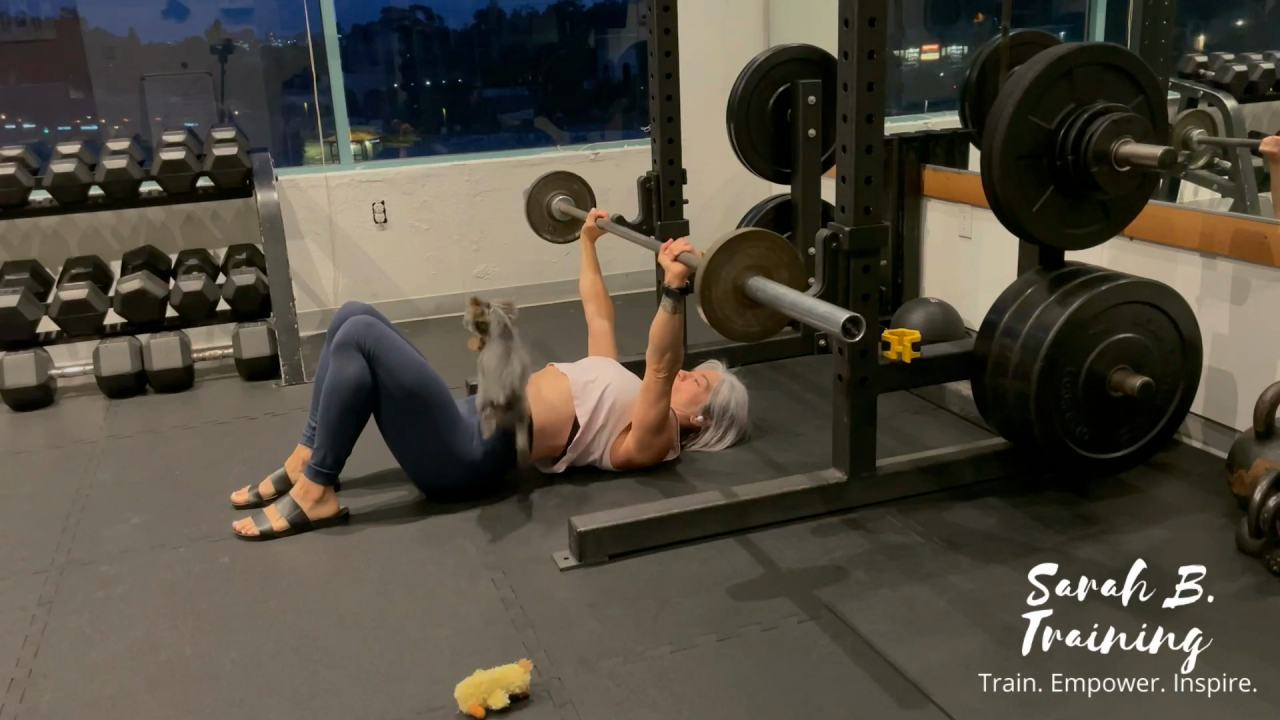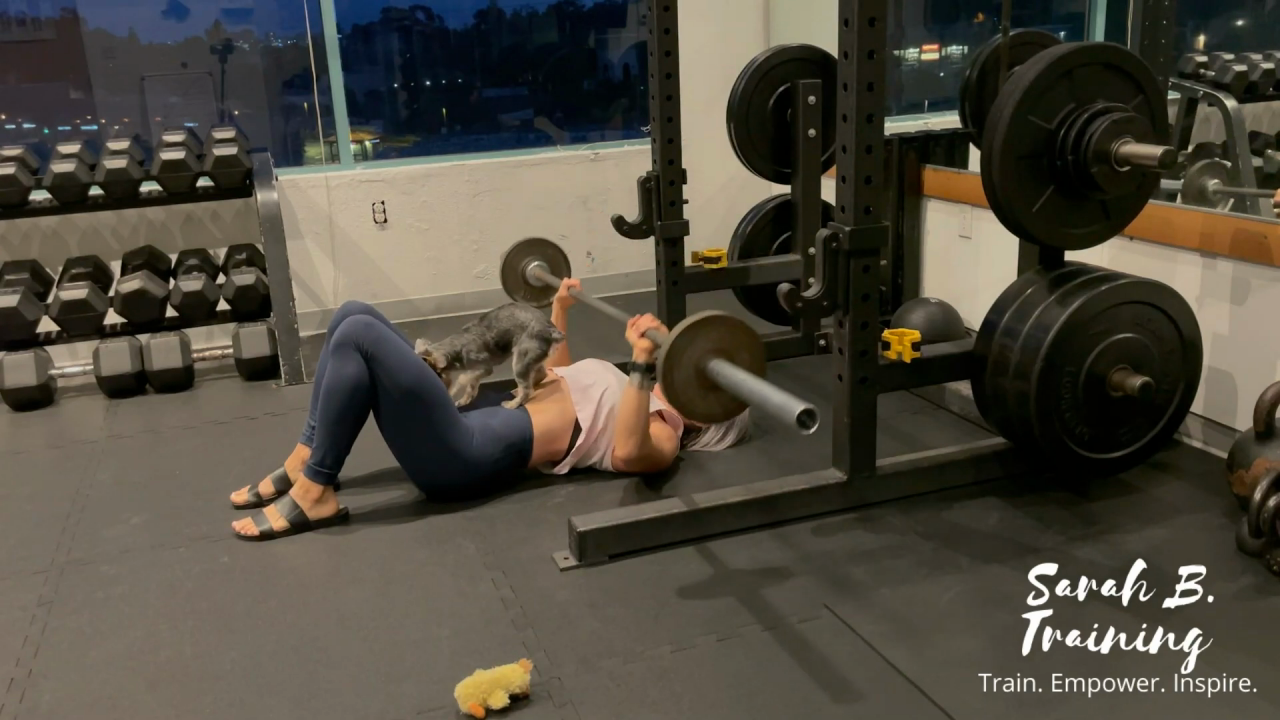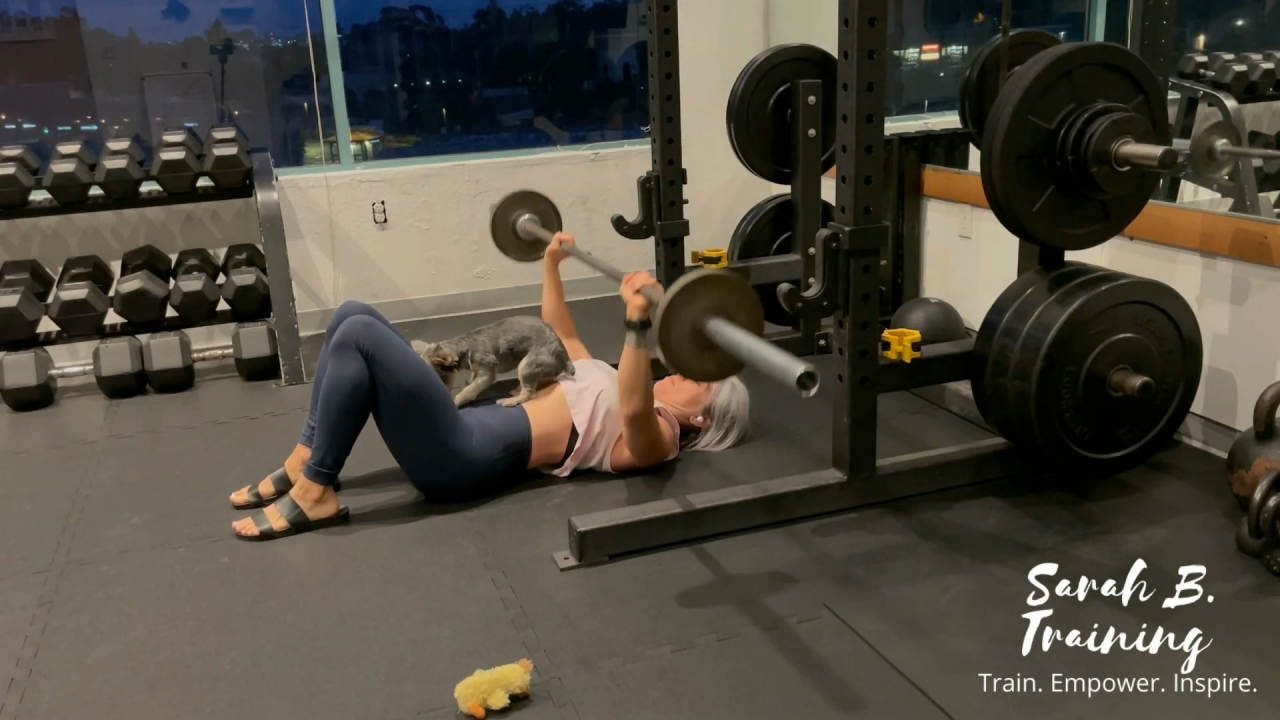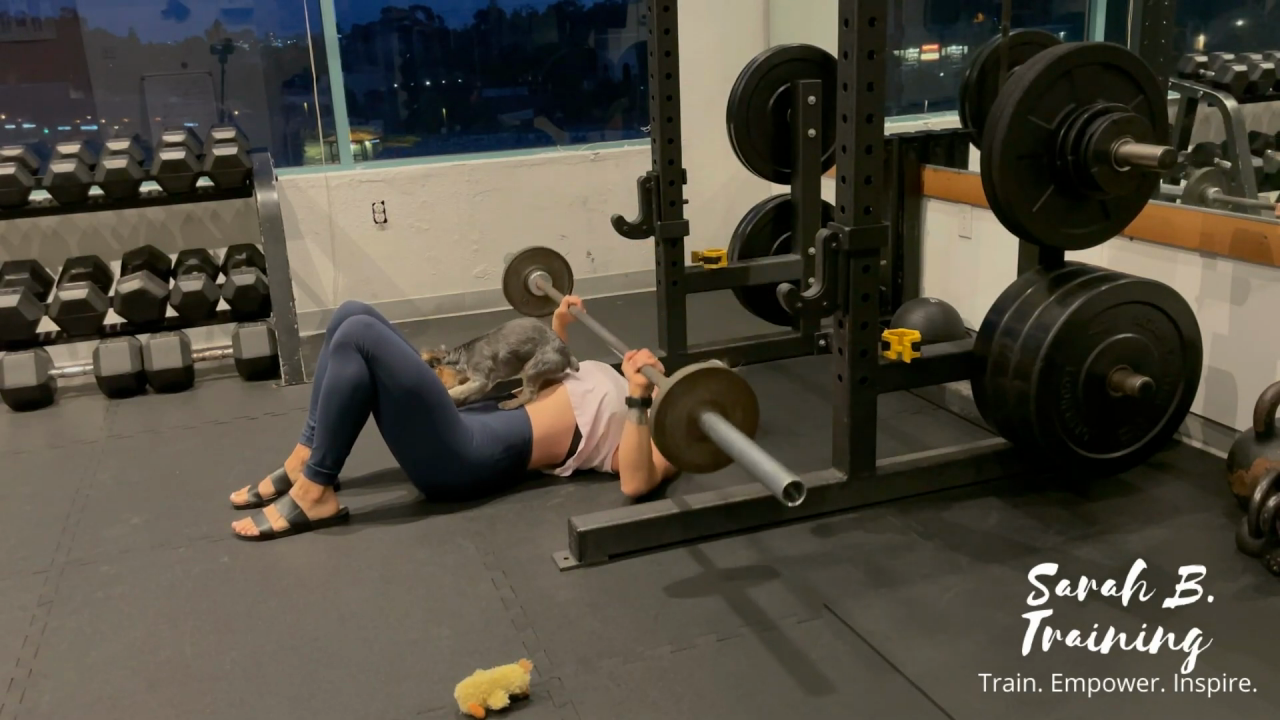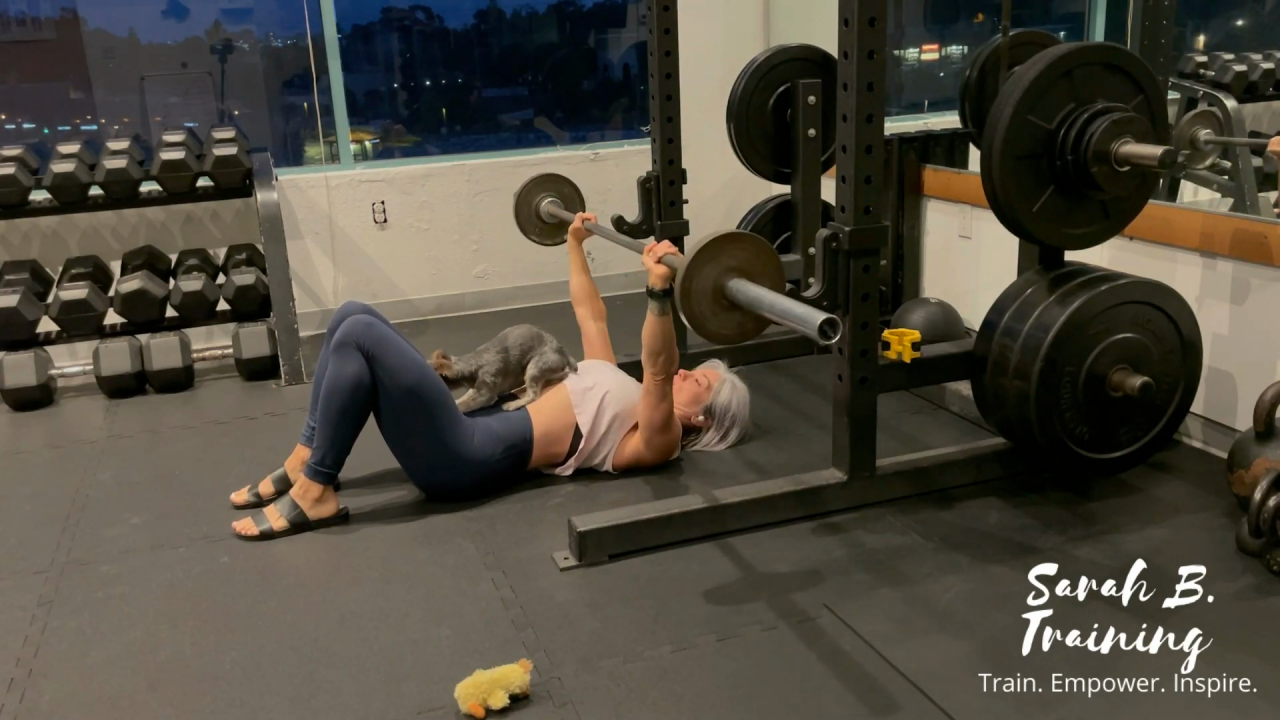
dt=1s
person 1, frame 1
left shoulder: (651, 439)
right shoulder: (620, 388)
left elbow: (662, 369)
right elbow: (599, 315)
left wrist: (675, 287)
right wrist: (588, 242)
left hip: (465, 454)
right hip: (466, 422)
left knee: (360, 335)
right knee: (353, 316)
left ankle: (315, 494)
right ankle: (304, 462)
person 1, frame 2
left shoulder: (659, 441)
right shoulder: (627, 399)
left elbow: (629, 449)
right elbow: (555, 369)
left wrist: (644, 362)
right wrist: (560, 306)
left hip: (466, 457)
right hip: (468, 420)
left knee: (359, 333)
right knee: (354, 313)
left ankle: (314, 494)
right ankle: (302, 464)
person 1, frame 3
left shoulder: (656, 437)
right shoulder: (620, 388)
left elbow: (633, 409)
right elbow: (556, 330)
left wrist: (639, 321)
right wrist: (551, 265)
left hip: (467, 457)
right hip: (469, 424)
left knee: (358, 334)
right knee: (353, 314)
left ankle: (315, 494)
right ankle: (302, 464)
person 1, frame 4
left shoulder: (659, 444)
right shoulder: (623, 404)
left elbow: (636, 484)
left wrist: (640, 399)
right wrist: (559, 323)
left hip: (466, 457)
right hip: (475, 421)
left knee: (357, 335)
right knee: (353, 315)
left ankle: (314, 496)
right ankle: (298, 466)
person 1, frame 5
left shoulder: (657, 438)
right shoulder: (618, 389)
left elbow: (659, 370)
right elbow: (590, 314)
left wrist: (660, 290)
right wrist: (576, 243)
left hip: (467, 458)
right hip: (471, 422)
left knee: (359, 335)
right knee: (353, 316)
left ankle: (315, 494)
right ankle: (302, 465)
